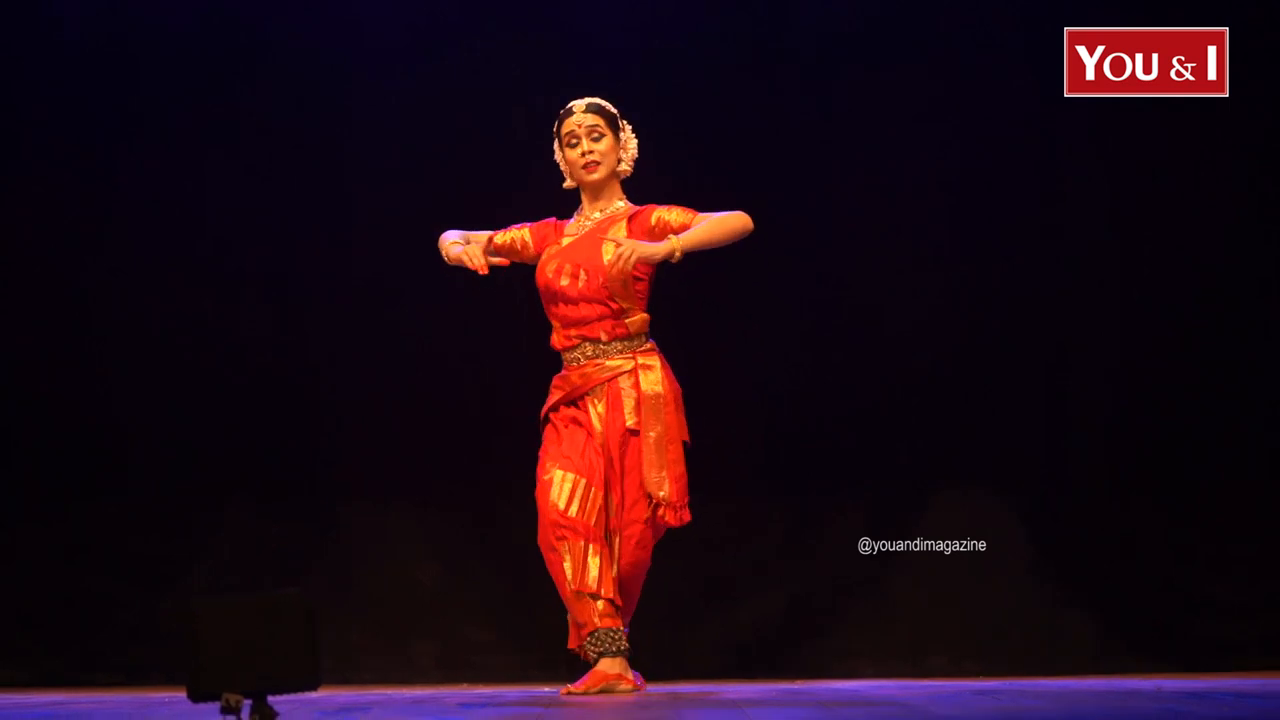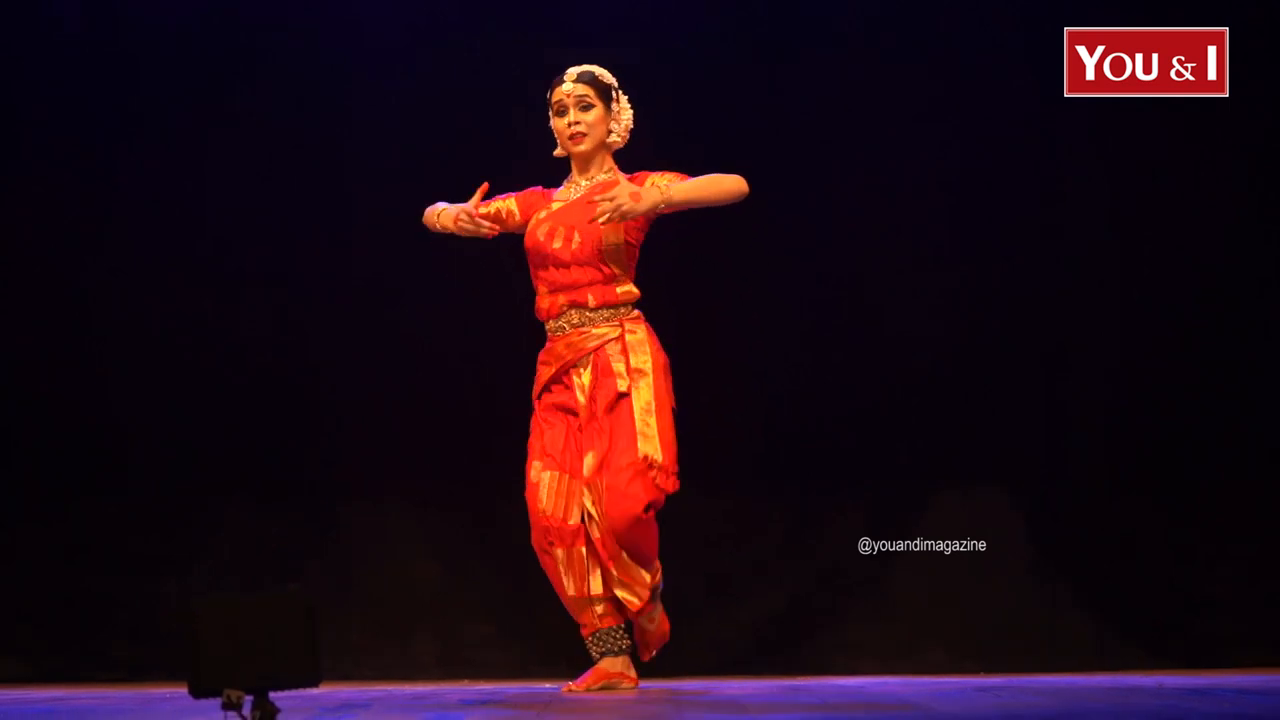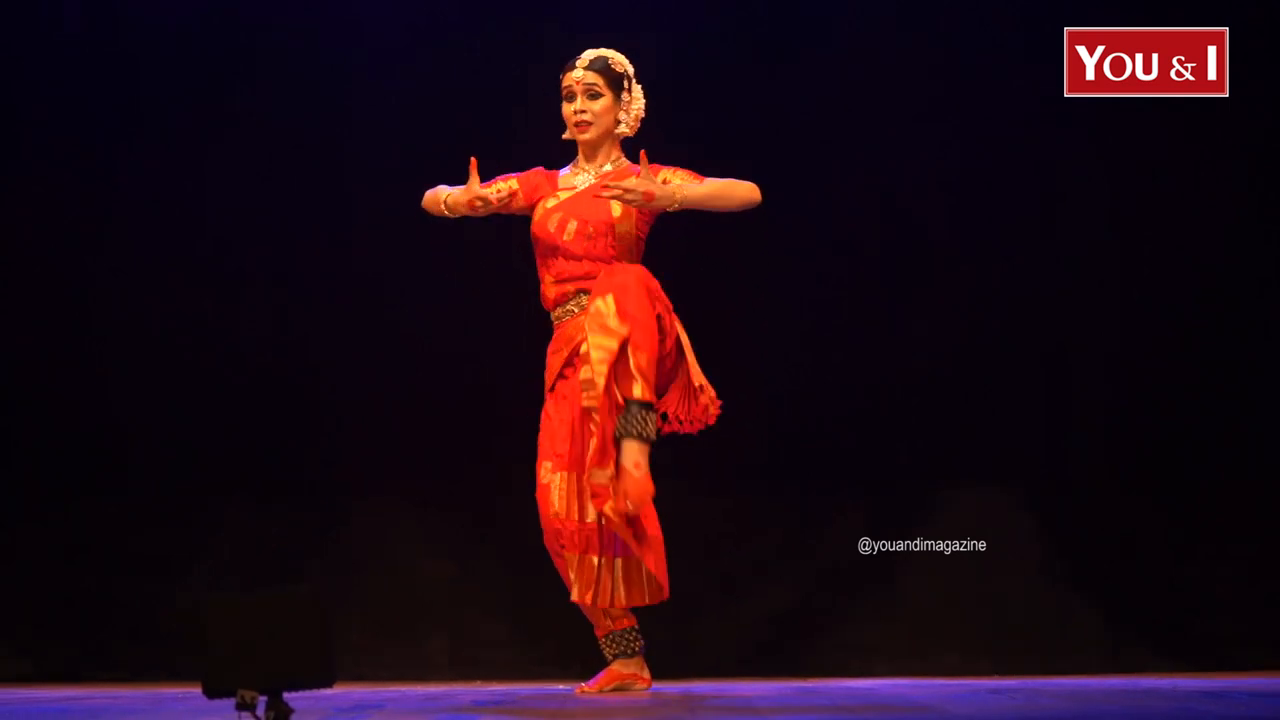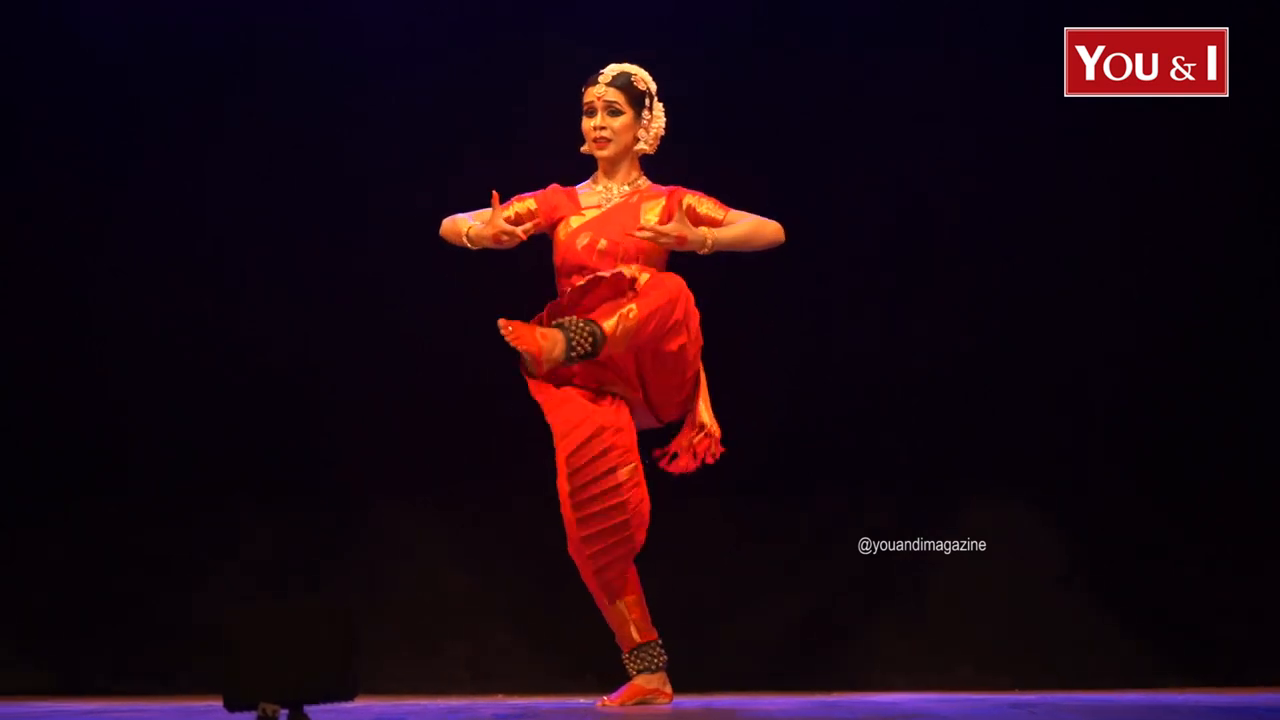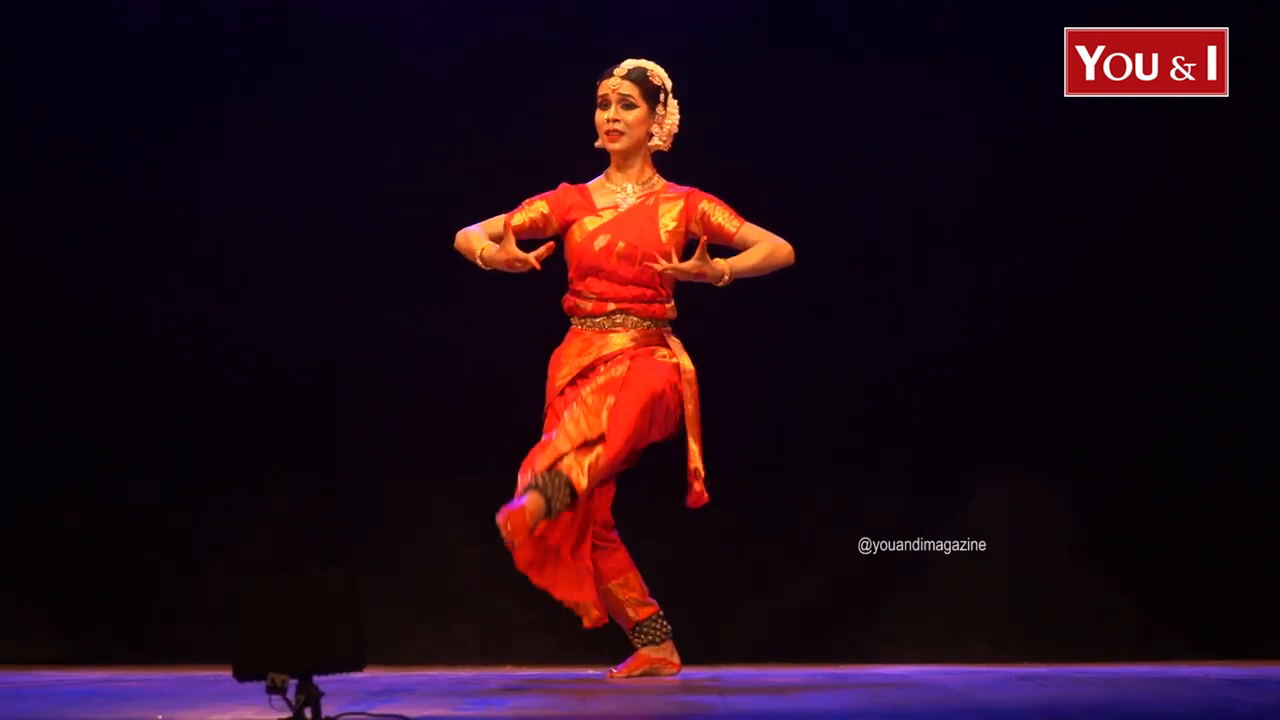
dt=0.3s
person 1, frame 1
left shoulder: (645, 221)
right shoulder: (548, 235)
left elbow: (740, 222)
right elbow: (452, 238)
left wrist: (664, 248)
right wrist: (462, 249)
left hip: (635, 387)
right hip: (574, 395)
left knee: (629, 533)
right knee: (564, 515)
left ankle: (606, 648)
right ankle: (608, 659)
person 1, frame 2
left shoulder: (635, 187)
right shoulder: (536, 203)
left elbow: (735, 186)
right elbow: (435, 213)
left wrist: (652, 202)
right wrist: (454, 218)
left hip: (621, 355)
right hip: (561, 368)
left knee: (621, 501)
right knee: (555, 512)
left ankle: (645, 603)
right ankle: (612, 655)
person 1, frame 3
left shoulder: (644, 179)
right shoulder: (540, 184)
left elbow: (748, 194)
right elbow: (432, 199)
left wrist: (666, 200)
right wrist: (462, 203)
left hip: (634, 346)
right hip: (571, 354)
left knee: (624, 288)
right knee: (568, 511)
left ankle: (636, 432)
right ankle: (626, 658)
person 1, frame 4
left shoulder: (669, 202)
right shoulder: (558, 202)
left elbow: (772, 232)
right elbow: (450, 225)
left wrist: (698, 238)
right wrist: (484, 233)
left hip: (647, 369)
right hip: (584, 376)
left knee: (664, 292)
right knee: (595, 521)
left ankle: (560, 344)
right ankle: (649, 671)
person 1, frame 5
left shoulder: (683, 203)
right shoulder: (570, 201)
left elbow: (780, 250)
right elbow: (467, 236)
left wrist: (715, 271)
right wrist: (494, 255)
left hip: (648, 359)
right hip: (579, 365)
right knee: (586, 519)
left ankle: (541, 497)
right ankle: (655, 643)
